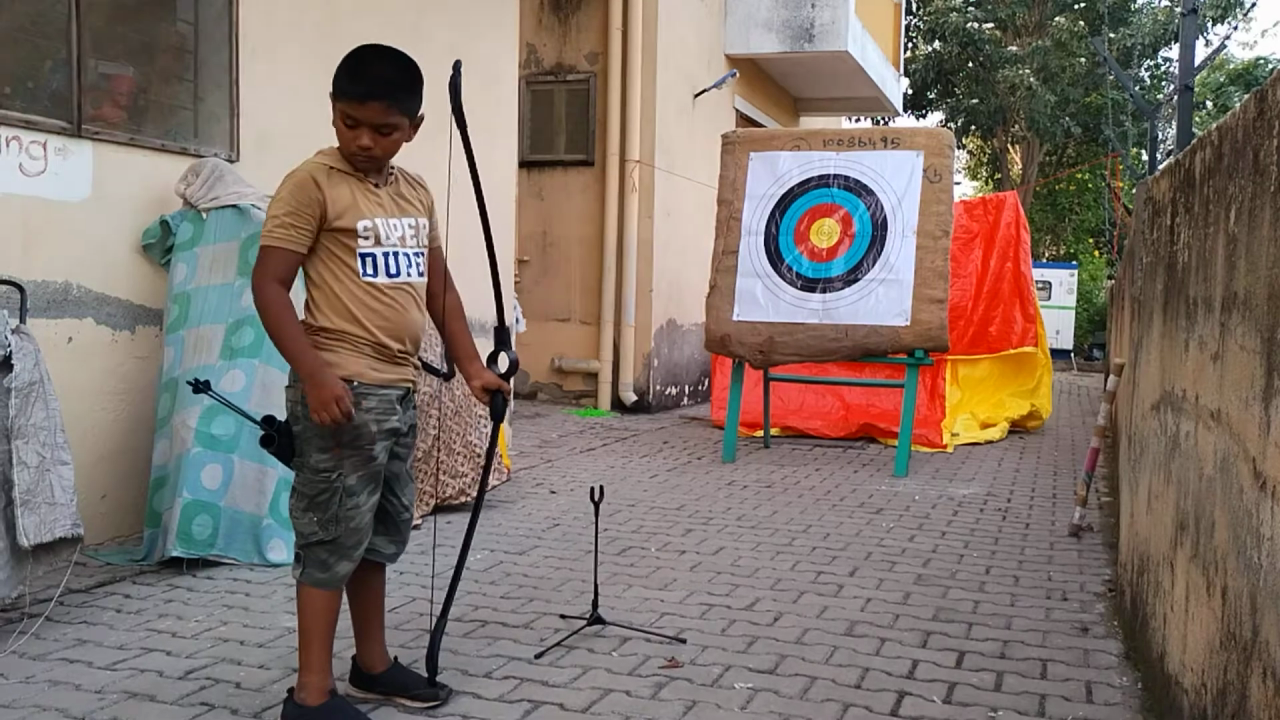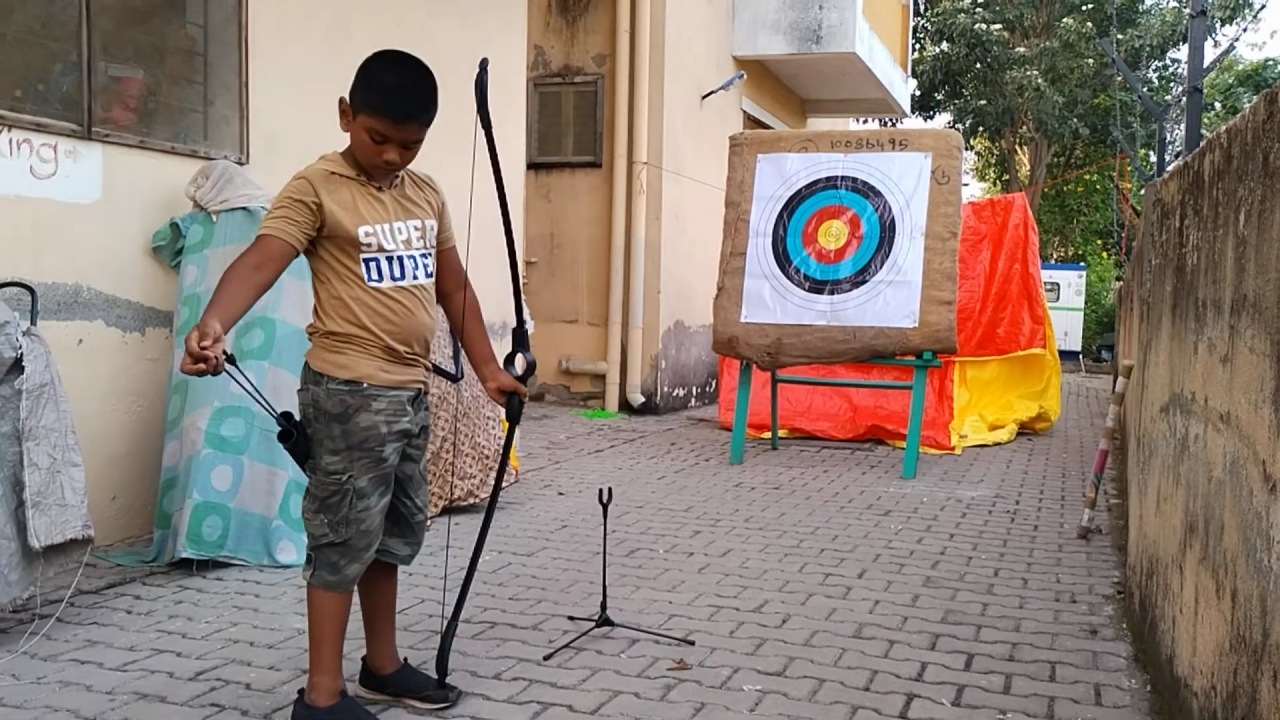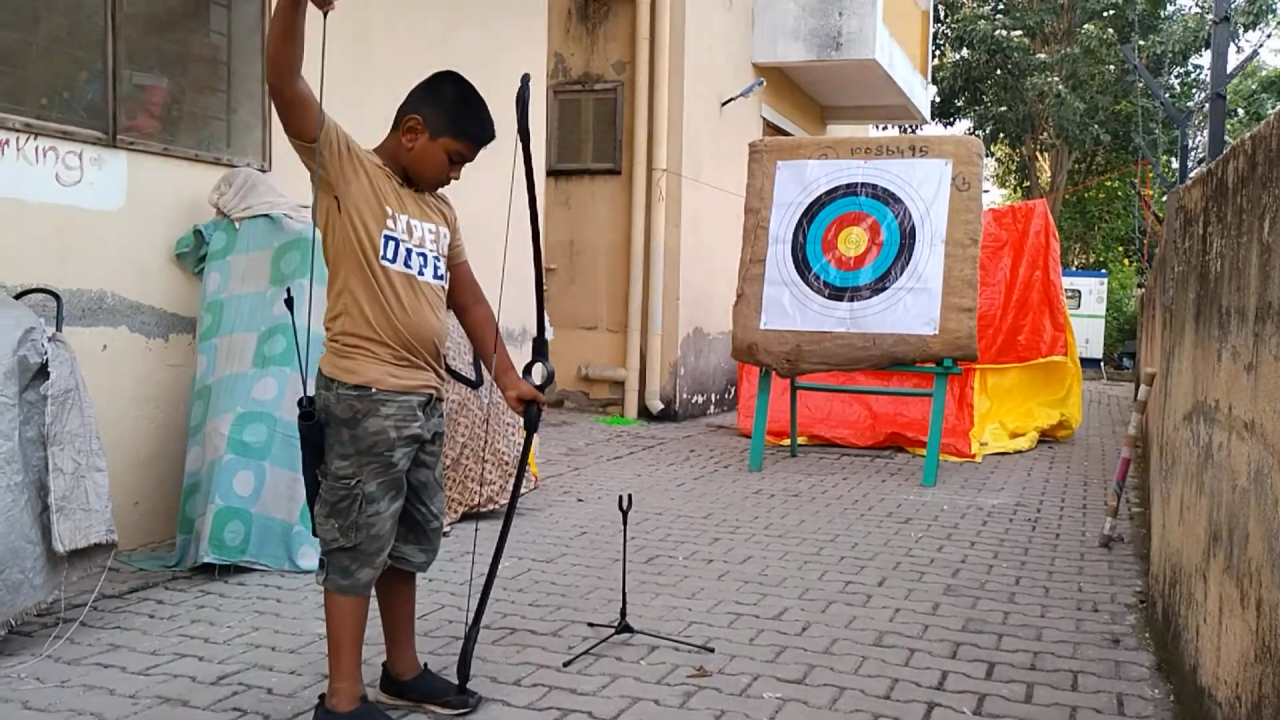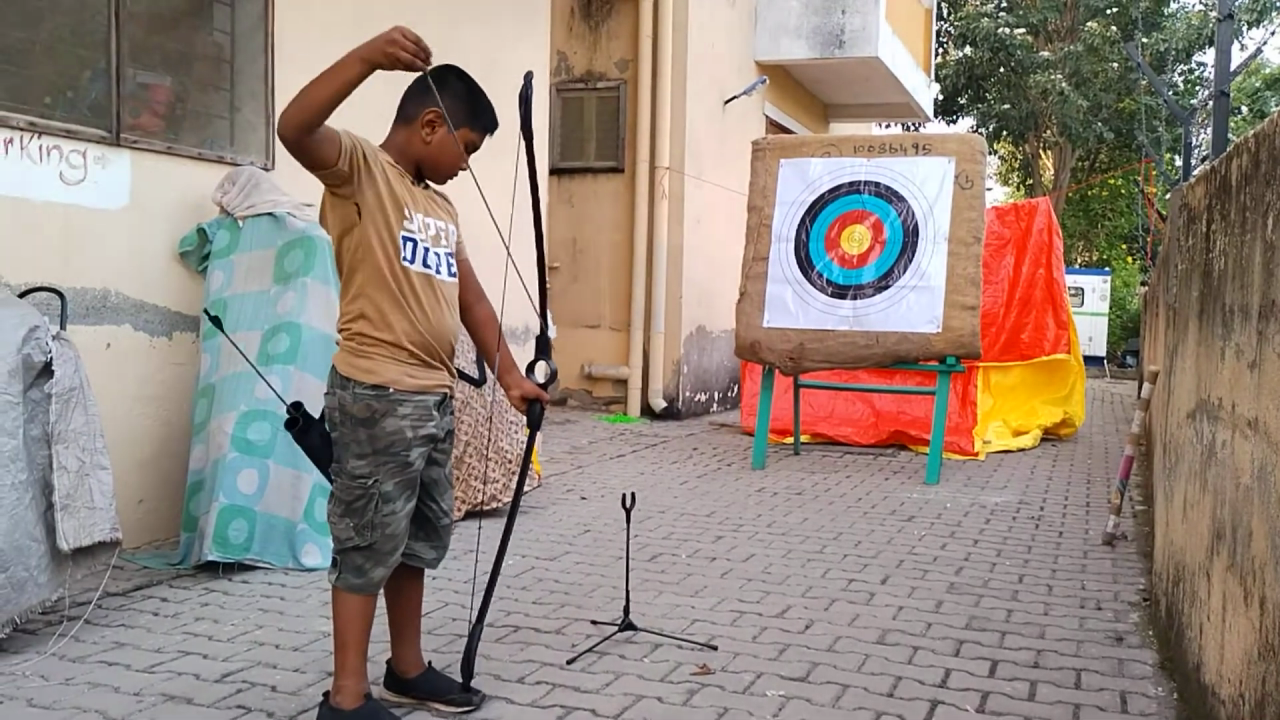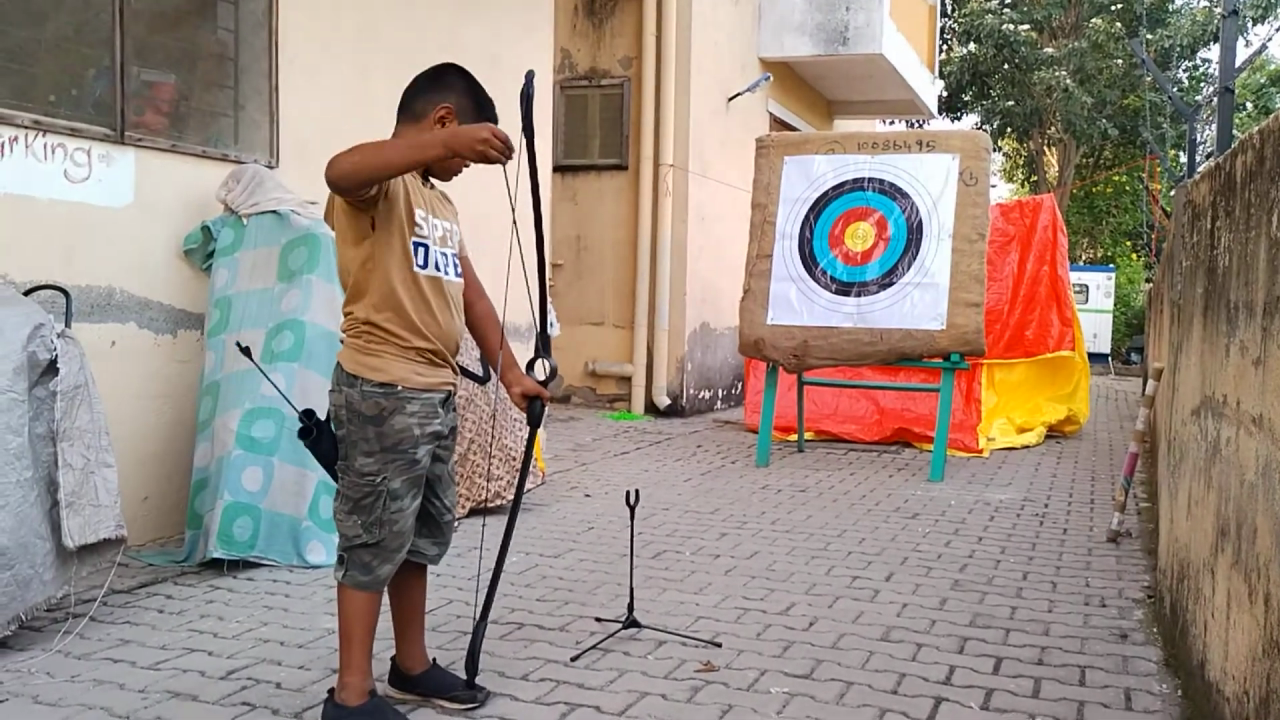
dt=1s
person 1, frame 1
left shoulder: (416, 193)
right shoulder: (311, 183)
left elbow: (439, 288)
right elbow: (269, 284)
left wrist: (472, 368)
right wrist: (312, 374)
left hip: (398, 390)
right hip: (342, 392)
left knee: (380, 534)
right knee: (334, 537)
left ankle: (372, 663)
person 1, frame 2
left shoulder: (426, 194)
right shoulder: (315, 188)
left elbow: (453, 289)
right elbow: (260, 260)
left wrist: (489, 369)
right wrist: (213, 322)
left hip: (409, 392)
right hip: (349, 392)
left knee: (392, 536)
right knee: (345, 538)
left ankle: (382, 665)
person 1, frame 3
left shoulder: (439, 210)
right shoulder: (344, 166)
left elbow: (467, 298)
right elbow: (284, 89)
left wrist: (507, 377)
left hip: (425, 399)
right hip: (364, 398)
left knee: (410, 543)
right knee: (358, 545)
person 1, frame 4
left shoulder: (440, 205)
right shoulder: (359, 169)
left elbow: (470, 295)
right elbow: (294, 129)
left wrist: (509, 375)
right wrist: (367, 57)
left hip: (434, 397)
right hip: (376, 396)
left knee: (417, 541)
right knee: (369, 544)
person 1, frame 5
left shoulder: (439, 201)
right shoulder: (381, 182)
left elbow: (471, 294)
right elbow: (340, 172)
left wrist: (511, 374)
right wrist: (451, 140)
left hip: (436, 393)
right hip: (381, 392)
left knee: (420, 538)
right knee: (374, 540)
left ankle: (412, 665)
